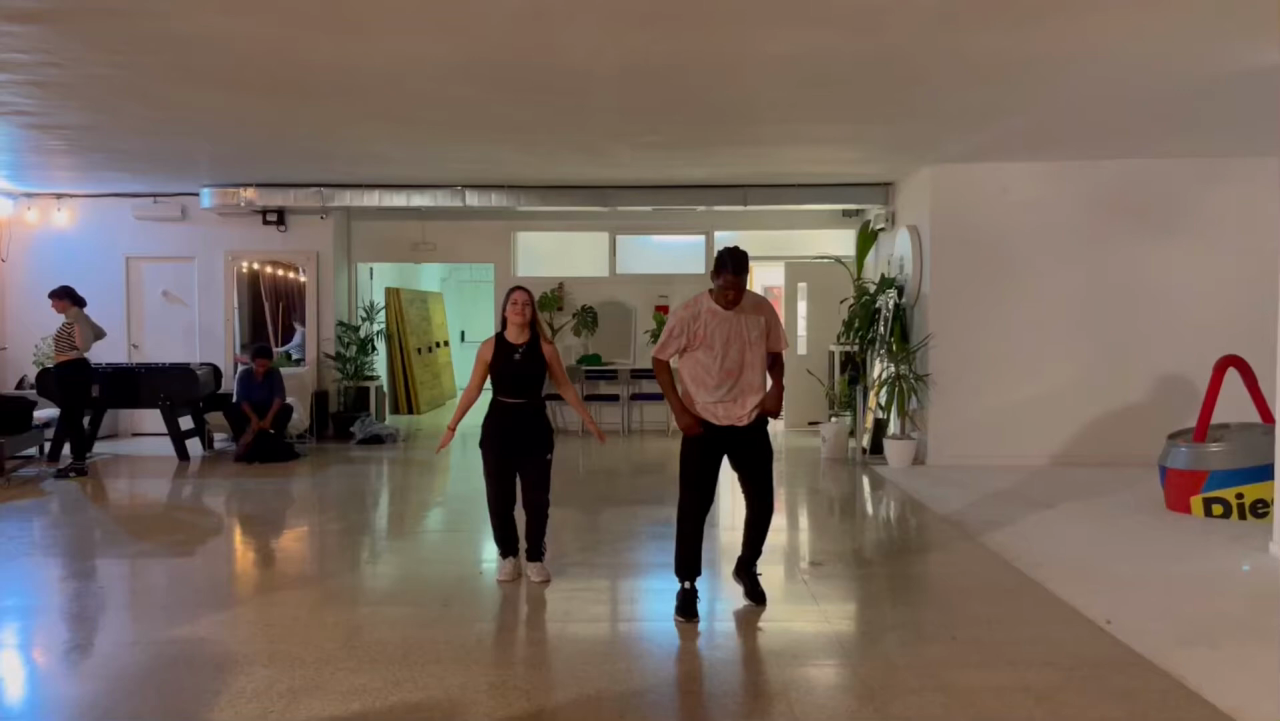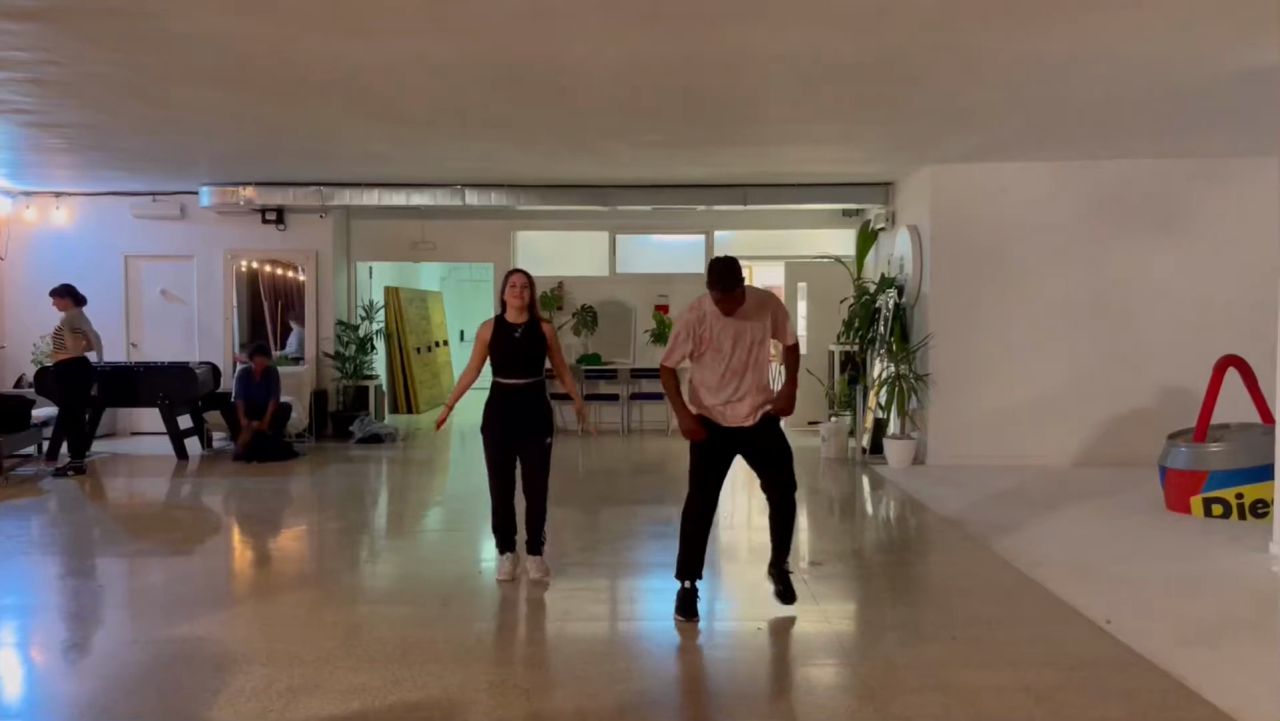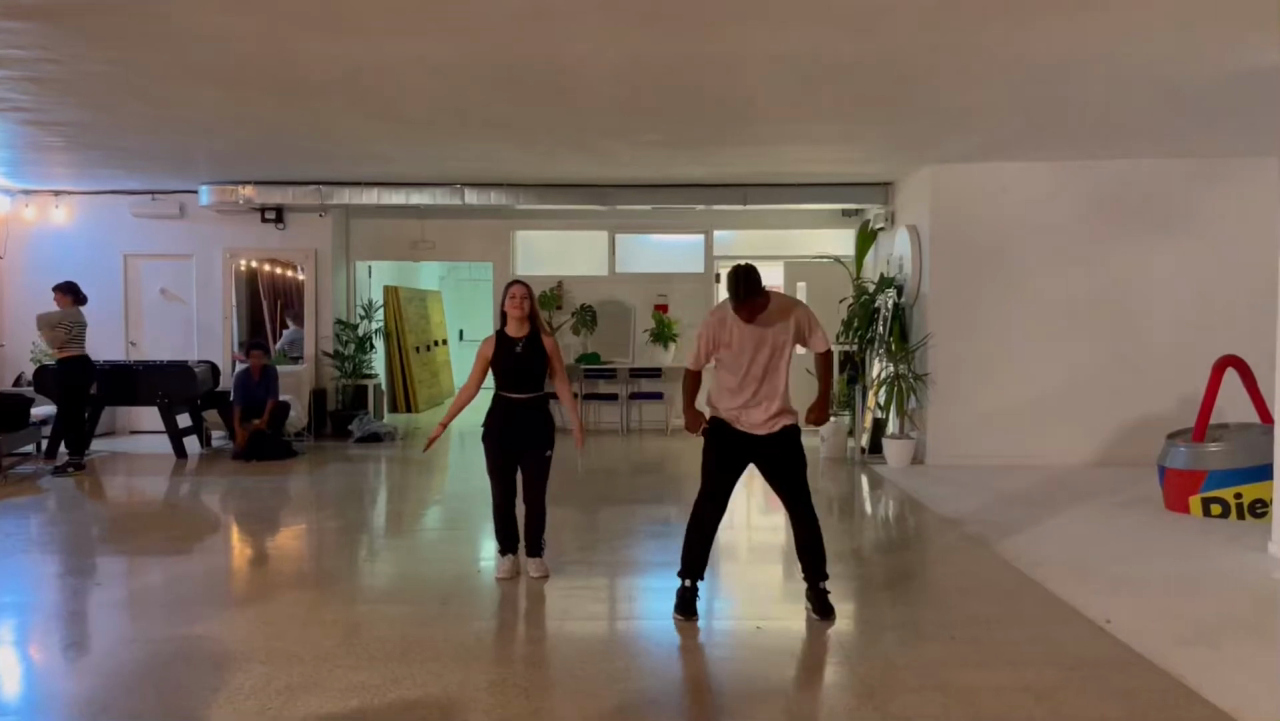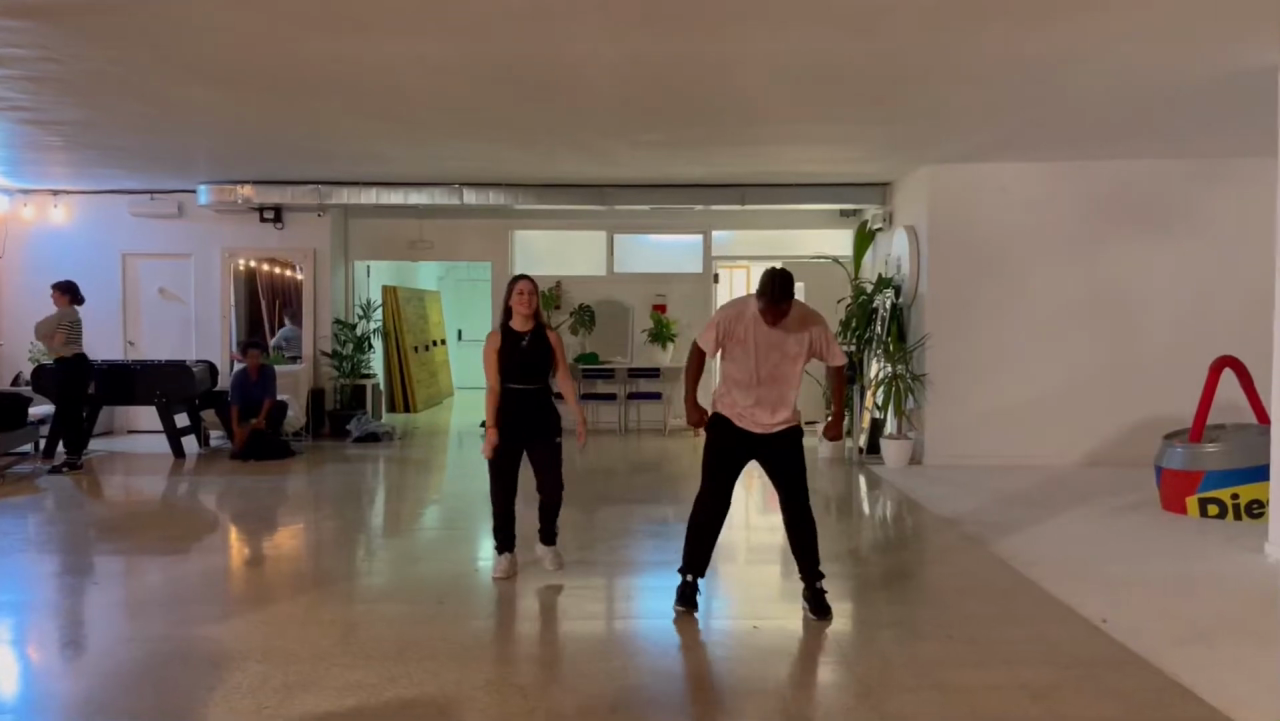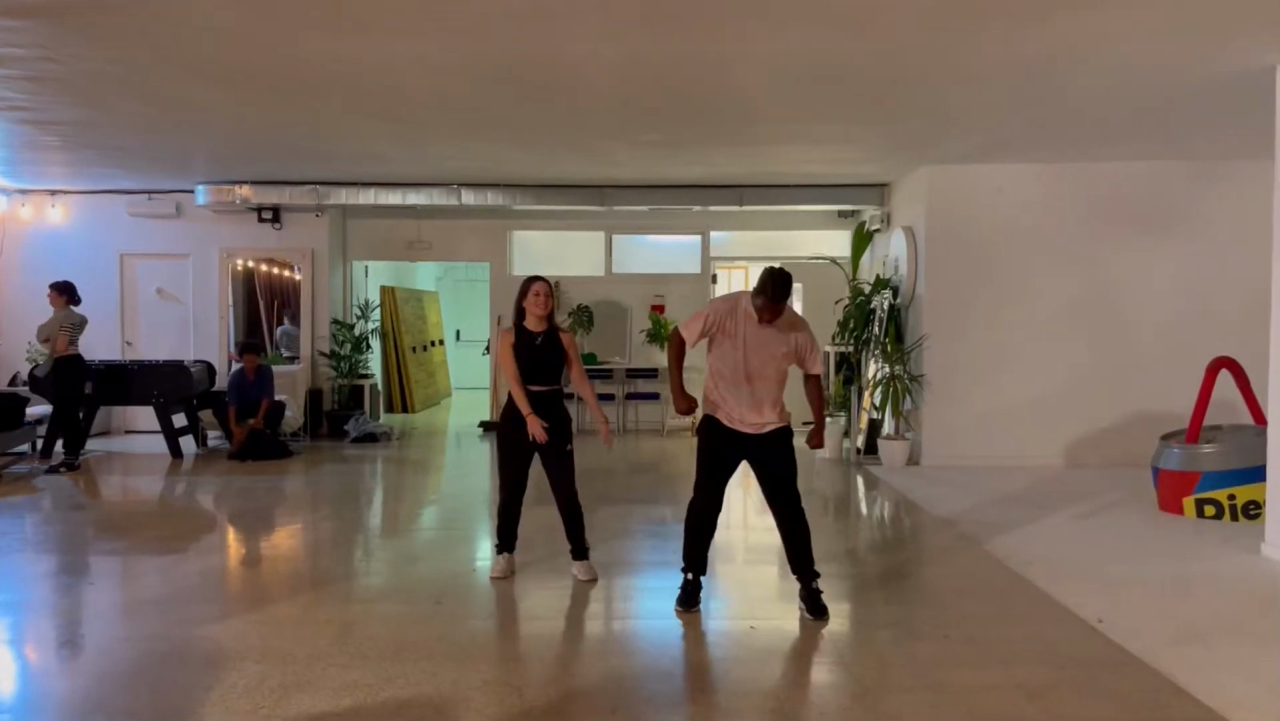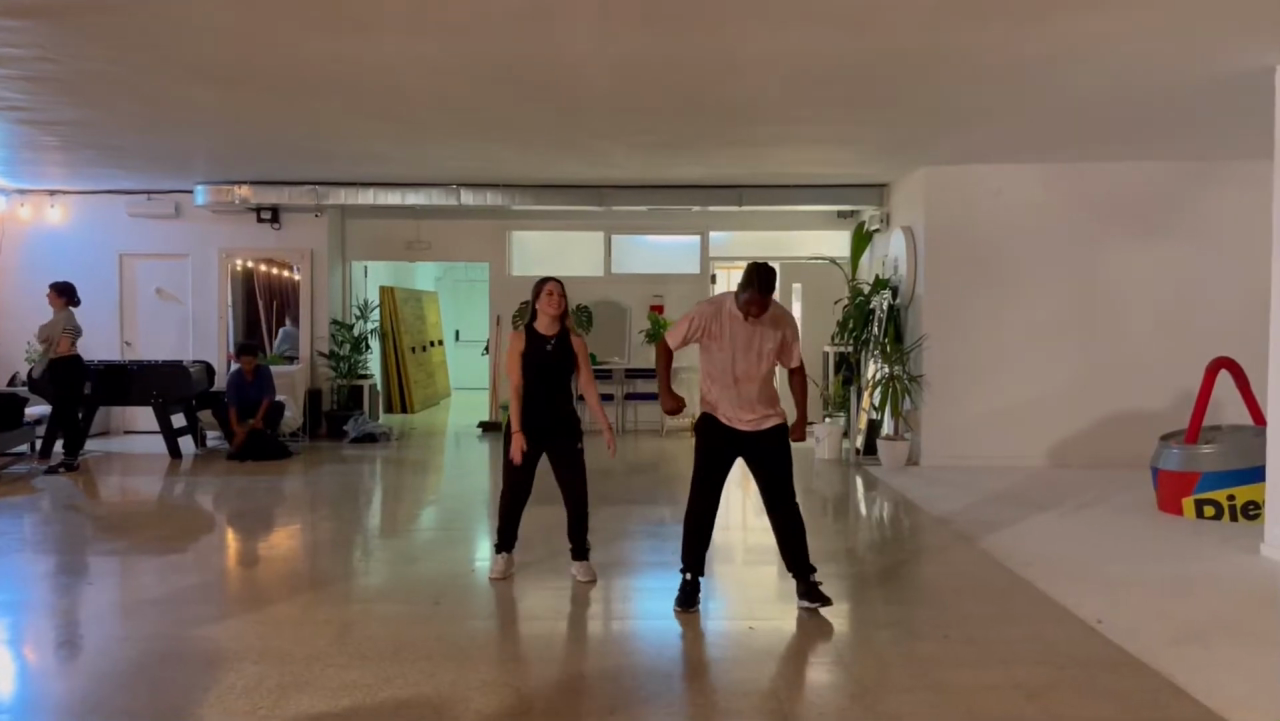
dt=0.2s
person 1, frame 1
left shoulder: (762, 310)
right shoulder: (690, 313)
left elbow: (775, 354)
right elbow: (659, 360)
left wrist: (777, 389)
right wrist: (679, 409)
left hip: (751, 420)
right hip: (703, 422)
left knee: (762, 499)
right knee: (694, 504)
left ankle: (747, 568)
right ankle: (686, 586)
person 1, frame 2
left shoulder: (767, 305)
right shoulder: (693, 317)
left elbow: (790, 344)
right elbow: (668, 367)
left wrist: (789, 388)
right wrist: (682, 413)
left hip: (759, 417)
right hip: (709, 421)
left knee: (783, 492)
right knee: (700, 504)
left ankle: (779, 566)
right ankle: (687, 585)
person 1, frame 3
left shoulder: (793, 312)
right shoulder: (716, 320)
left elbow: (823, 351)
right elbow: (695, 367)
left wrist: (822, 398)
right wrist: (689, 407)
left hip: (778, 426)
right hip: (726, 425)
left knee: (800, 506)
right knee: (708, 505)
left ankle: (817, 586)
right ankle: (688, 584)
person 1, frame 4
left shoulder: (812, 324)
right shoulder: (733, 313)
left elbow: (836, 366)
right elbow: (699, 351)
left wrist: (838, 416)
right wrist: (690, 401)
left hip: (782, 428)
right hip: (729, 422)
left knee: (797, 506)
right knee: (710, 502)
left ankle: (813, 586)
right ankle: (689, 579)
person 1, frame 5
left shoulder: (797, 328)
right shoulder: (724, 310)
left elbow: (812, 375)
right elbow: (678, 339)
left wrist: (819, 425)
right wrist: (678, 391)
left hip: (771, 428)
right hip: (720, 423)
left knee: (788, 506)
right knee: (704, 503)
left ankle: (808, 585)
right ankle: (691, 578)
person 1, frame 6
left shoulder: (783, 321)
right shoulder: (709, 312)
left elbow: (795, 368)
right elbow: (665, 345)
left wrist: (801, 418)
right wrist: (666, 390)
left hip: (767, 425)
right hip: (717, 422)
left knee: (783, 503)
right knee: (702, 501)
left ankle: (804, 581)
right ankle: (690, 579)
person 2, frame 1
left shoulder: (544, 347)
right shoulder: (490, 347)
left elbow: (564, 387)
right elbow: (473, 389)
left wrist: (588, 421)
right wrist: (451, 426)
left hip: (535, 428)
right hip: (499, 428)
left knee: (537, 500)
right knee: (499, 499)
left ankle: (535, 558)
right ankle: (508, 556)
person 2, frame 2
left shoulder: (544, 329)
right shoulder: (490, 329)
left elbow: (561, 368)
right elbow: (472, 370)
left wrist: (577, 401)
right wrist: (449, 406)
left hip: (535, 410)
right hip: (499, 410)
left knee: (536, 486)
right knee: (501, 487)
left ankle: (535, 553)
right ankle: (507, 552)
person 2, frame 3
left shoulder: (546, 341)
right shoulder: (491, 343)
left elbow: (561, 383)
right elbow: (471, 386)
left wrist: (576, 421)
right wrist: (444, 424)
left hip: (537, 423)
right hip: (501, 423)
left knee: (535, 496)
right knee: (503, 495)
left ankle: (535, 554)
right ankle: (507, 553)
person 2, frame 4
left shoulder: (550, 336)
right shoulder: (496, 338)
left elbow: (563, 378)
right elbow: (492, 385)
left wrist: (579, 418)
right wrist: (491, 427)
left hip: (542, 414)
right hip: (506, 414)
left knee: (552, 486)
right knee: (502, 489)
left ankle: (547, 542)
right ankle: (505, 552)
person 2, frame 5
left shoulder: (562, 338)
right shoulder: (510, 336)
left elbow: (580, 380)
right elbow: (513, 381)
left wrist: (601, 419)
right wrist: (530, 417)
left hip: (555, 418)
right hip: (518, 419)
left knee: (566, 492)
right knee: (511, 490)
left ankle: (580, 557)
right ankle: (504, 553)
person 2, frame 6
left shoulder: (574, 340)
right shoulder: (520, 338)
left elbow: (587, 385)
right elbow: (515, 387)
left wrist: (605, 425)
right wrist: (515, 432)
left hip: (563, 420)
right hip: (527, 419)
left knee: (576, 492)
right knee: (514, 491)
left ankle: (580, 558)
right ankle: (503, 553)
person 3, frame 1
left shoulder: (73, 321)
right shoulder: (72, 320)
left elbow: (82, 345)
left wrist: (78, 323)
left hip: (72, 372)
right hip: (70, 372)
left knee: (71, 418)
right knee: (71, 417)
left ankle: (79, 465)
right ankle: (78, 461)
person 3, frame 2
left shoulder: (74, 319)
right shoulder: (75, 317)
left elbow: (75, 348)
right elbow: (92, 343)
left wrist: (67, 330)
left hip: (72, 370)
right hip: (71, 370)
left knee: (70, 416)
right knee: (72, 416)
left ankle: (77, 463)
right ankle: (77, 460)
person 3, frame 3
left shoulder: (67, 316)
right shoulder: (75, 315)
left elbow: (55, 342)
left wrist: (45, 329)
right wrist: (49, 330)
left hip: (72, 367)
right hip: (77, 366)
left knee: (68, 413)
right knee: (74, 413)
left ankle: (76, 459)
right ankle: (76, 458)
person 3, frame 4
left shoulder: (65, 315)
right shoulder: (69, 314)
left elbow: (56, 344)
left wrist: (44, 338)
right wrist: (48, 338)
left hip: (71, 367)
right hip: (74, 366)
left knee: (67, 412)
right knee: (72, 412)
left ankle: (73, 459)
right ankle: (74, 457)
person 3, frame 5
left shoulder: (65, 316)
right shoulder: (63, 314)
left elbow: (60, 347)
left wrist: (46, 342)
right wrist: (50, 340)
left hip: (69, 368)
right hip: (65, 367)
left knee: (66, 413)
right knee: (65, 413)
left ankle: (71, 460)
right ankle: (71, 457)
person 3, frame 6
left shoulder: (66, 317)
right shoulder: (60, 316)
left elbow: (63, 349)
left wrist: (46, 344)
right wrist: (45, 341)
left hip: (68, 368)
right hip: (61, 368)
left knee: (66, 413)
right knee: (62, 413)
left ankle: (70, 460)
right ankle: (70, 457)
